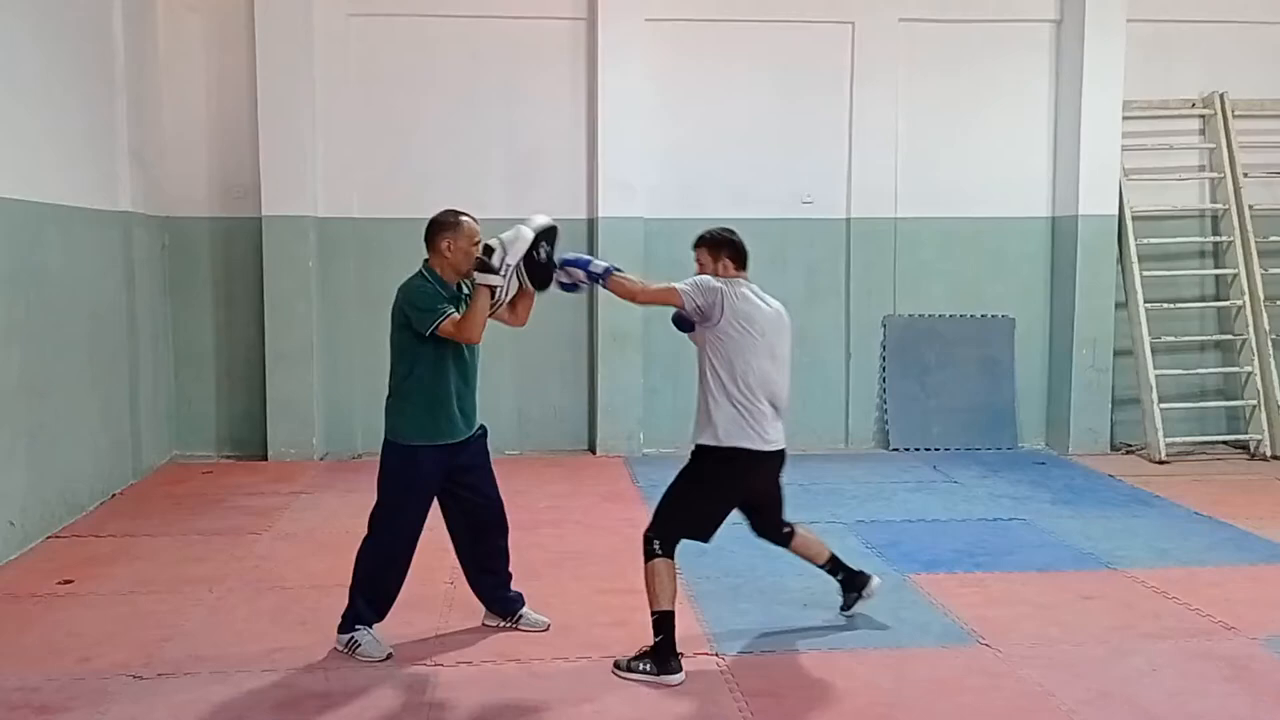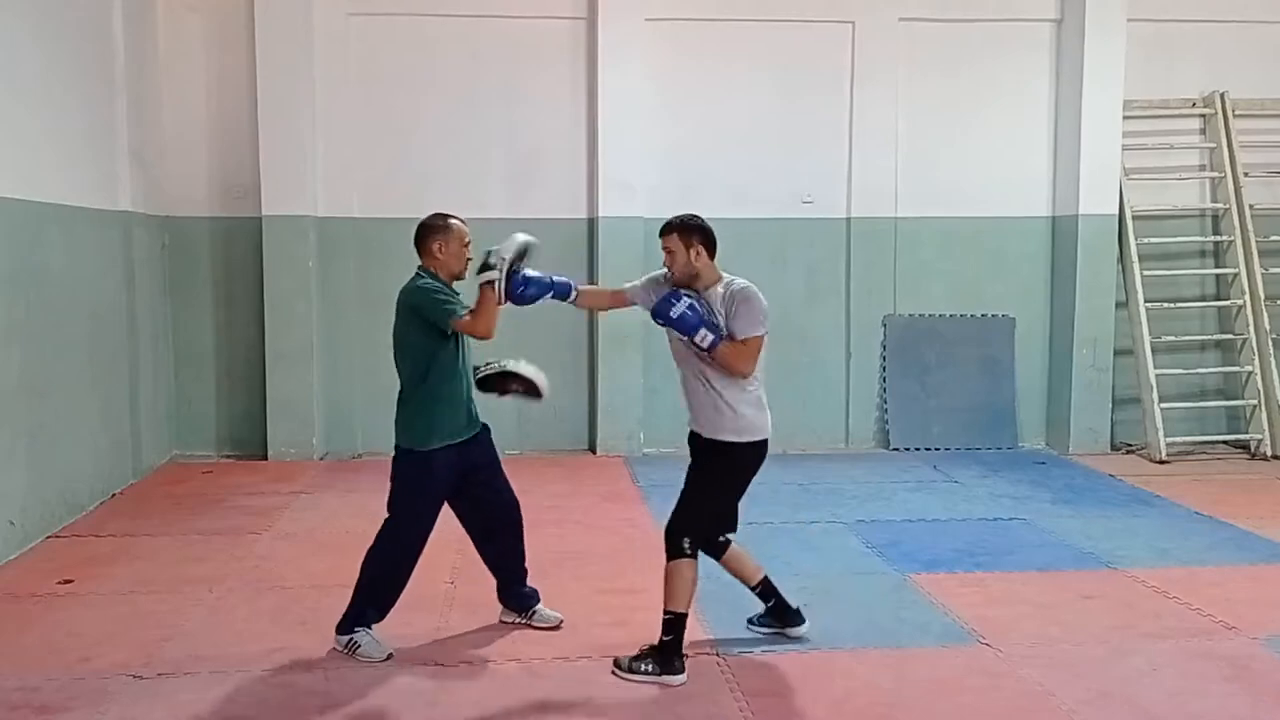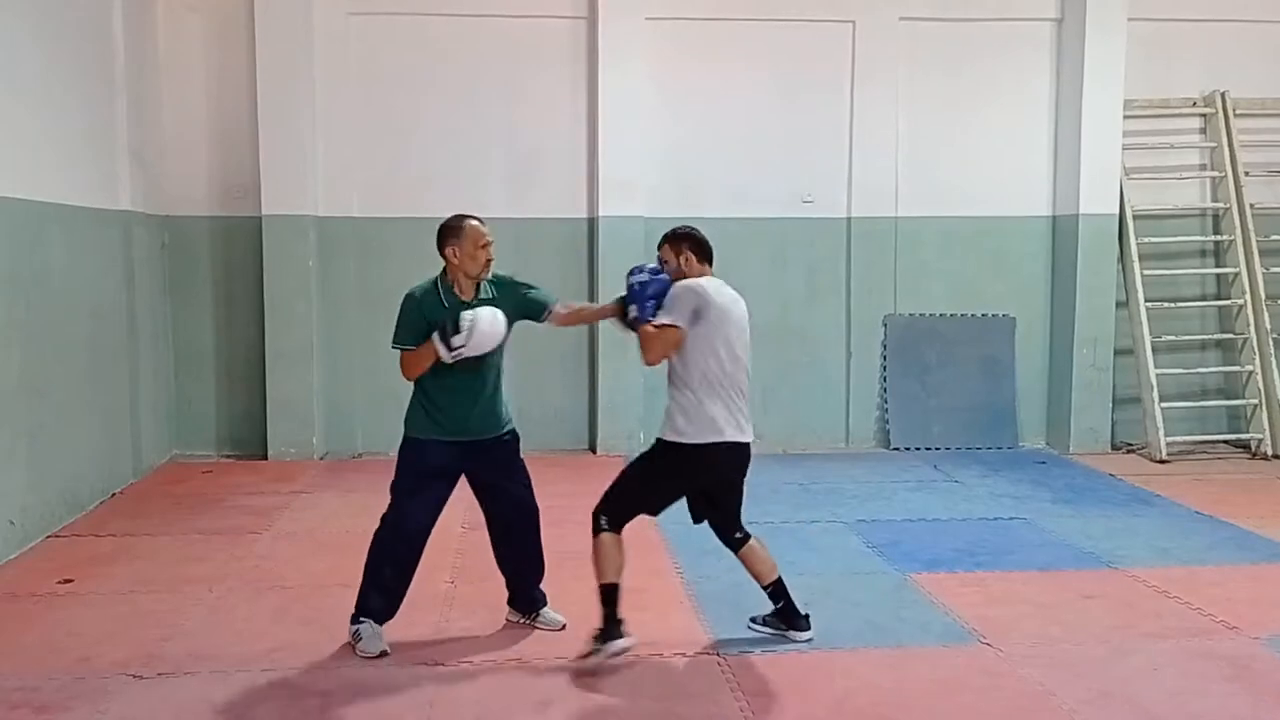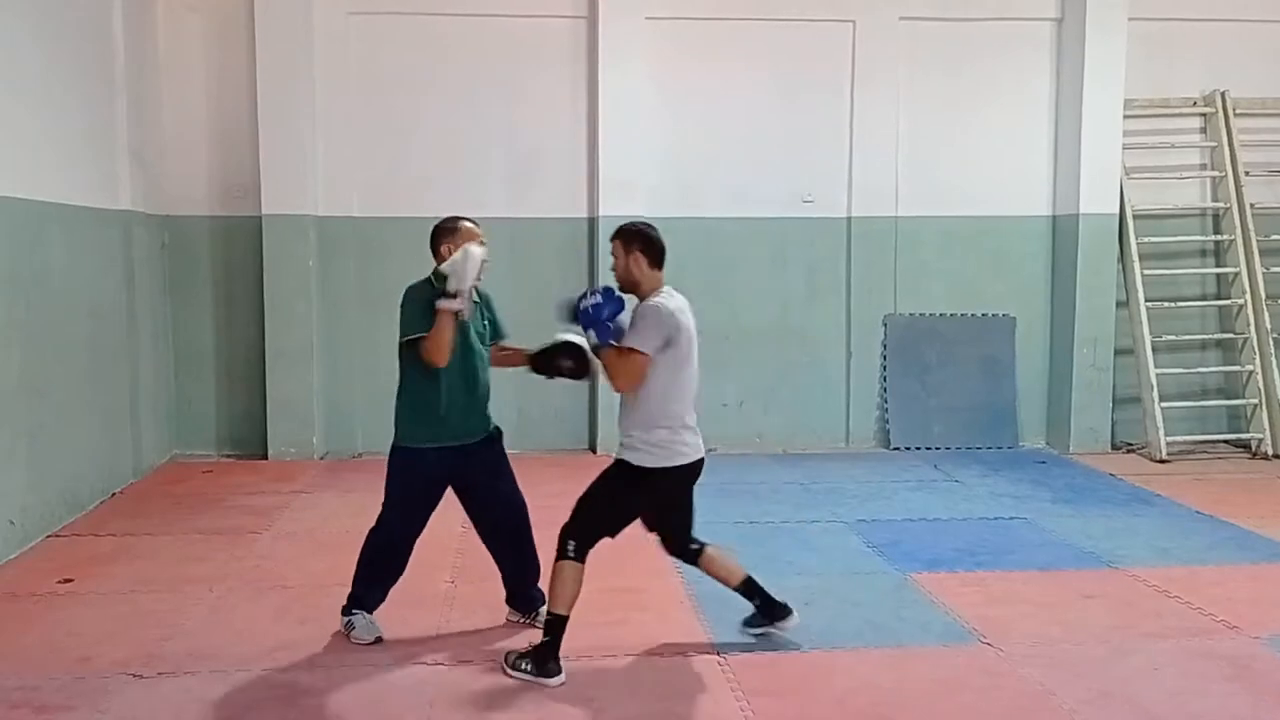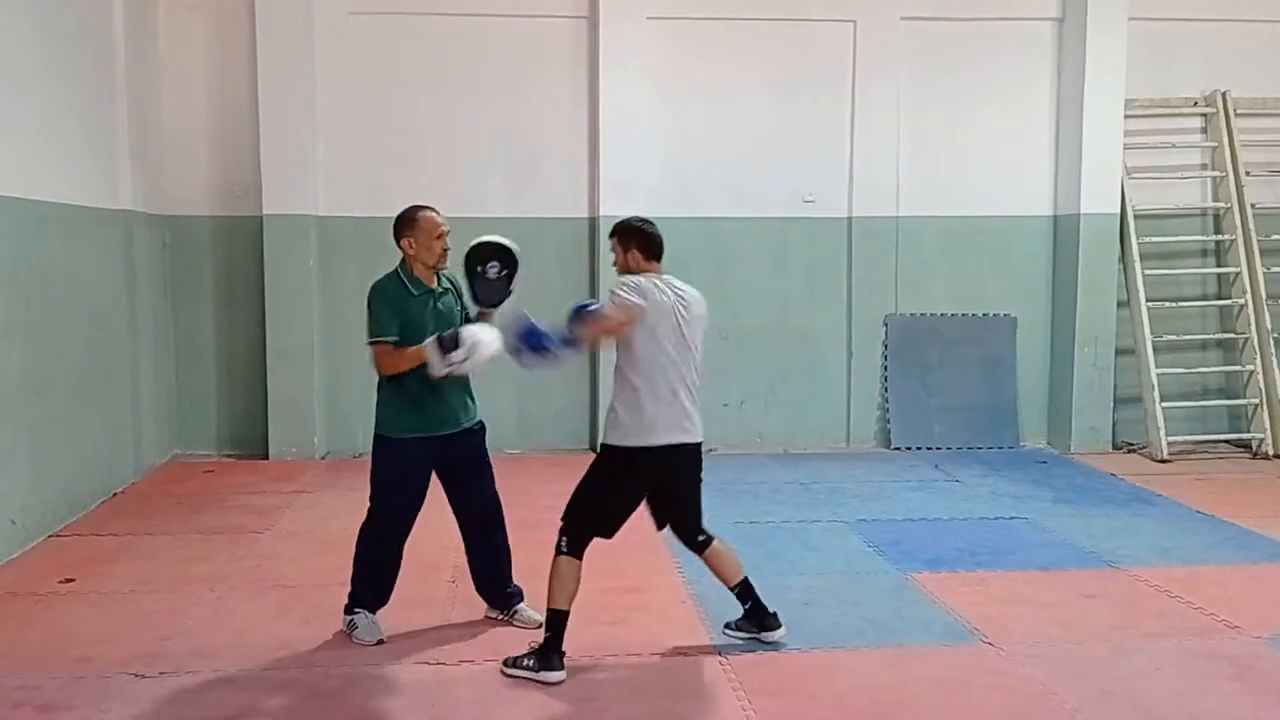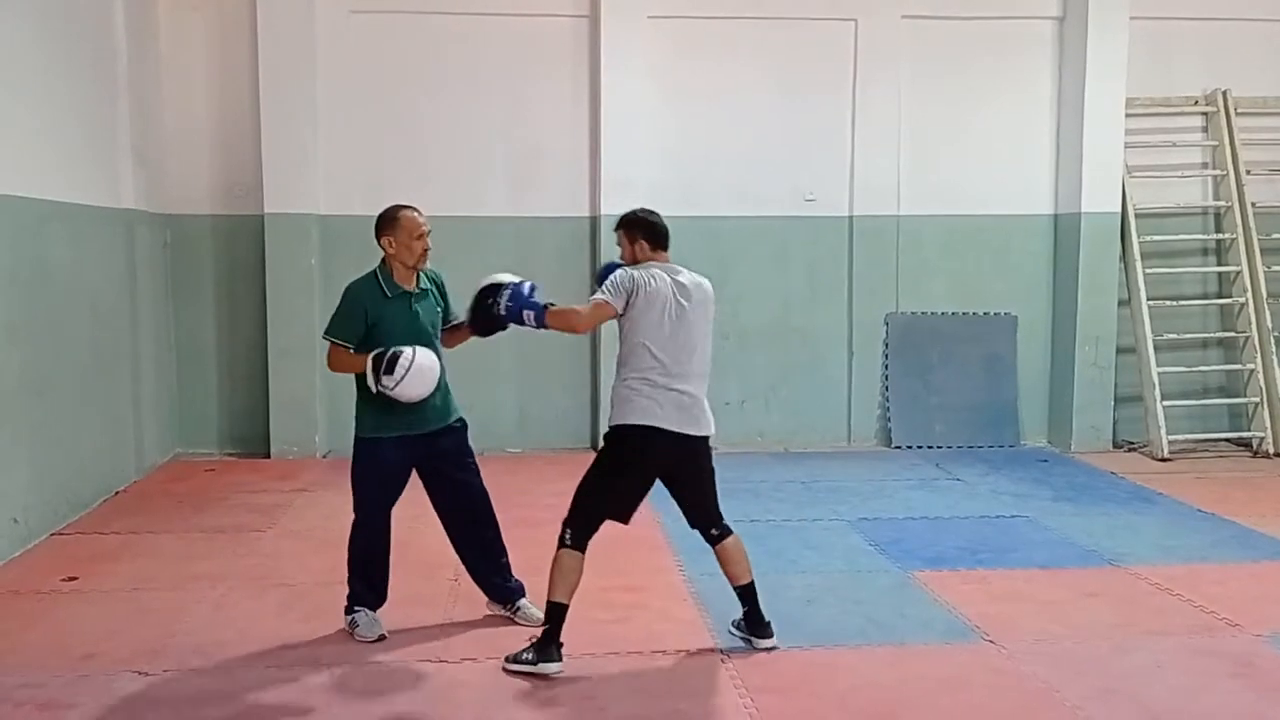
dt=0.3s
person 1, frame 1
left shoulder: (715, 292)
right shoulder: (776, 311)
left elbow: (643, 293)
left wrist: (593, 270)
left hip: (727, 450)
right hip: (767, 449)
left knee: (658, 538)
right knee: (773, 527)
left ankle: (664, 654)
right ankle: (854, 579)
person 1, frame 2
left shoulder: (744, 296)
right shoulder: (667, 285)
left elbow: (743, 364)
right elbow: (605, 298)
left wrist: (698, 331)
right wrist: (555, 288)
left hip: (740, 441)
right hip: (709, 437)
left knee: (681, 534)
right knee: (708, 536)
left ankle: (668, 653)
right ankle: (782, 612)
person 1, frame 3
left shoulder: (689, 292)
right shoulder: (731, 299)
left elbow: (653, 353)
left wrist: (643, 309)
right wrist: (650, 307)
left hip: (688, 441)
right hip: (734, 443)
left knee: (608, 515)
right knee: (732, 530)
left ankle: (611, 626)
right ankle: (791, 616)
person 1, frame 4
left shoulder: (655, 311)
right shoulder: (669, 304)
left elbow: (625, 381)
left wrist: (602, 335)
left hip: (646, 462)
right hip: (684, 457)
left knee: (574, 539)
right knee: (683, 544)
left ankle: (546, 656)
right ankle: (770, 607)
person 1, frame 5
left shoulder: (634, 289)
right shoulder: (691, 297)
left elbow: (617, 322)
left wrist: (565, 341)
right wrist: (591, 324)
left hip: (635, 445)
right hip: (685, 442)
left knee: (573, 536)
right knee: (694, 533)
left ankle: (549, 652)
right ankle: (760, 616)
person 1, frame 6
left shoulder: (631, 280)
right shoulder: (703, 288)
left elbow: (582, 321)
left wrist: (528, 309)
left hip: (636, 429)
right hip: (691, 431)
left knee: (577, 528)
right knee: (714, 527)
left ankle: (547, 644)
right ankle: (756, 622)
person 2, frame 1
left shoulder: (463, 288)
right shoulder: (417, 292)
left elbow: (516, 316)
right elbow: (469, 333)
right wrist: (487, 279)
left hip: (463, 435)
right hip: (415, 441)
left knee: (487, 521)
right knee: (393, 534)
left ankle: (502, 605)
right ankle: (355, 625)
person 2, frame 2
left shoulder: (442, 291)
right shoulder: (421, 292)
right elbow: (482, 327)
right wrist: (494, 274)
left hip: (466, 433)
right hip: (425, 444)
left knee: (501, 515)
right knee: (403, 536)
left ankle: (517, 601)
right ankle: (354, 626)
person 2, frame 3
left shoulder: (505, 290)
right shoulder: (420, 300)
left elbow: (563, 313)
right elbow: (410, 370)
left wrist: (617, 308)
right wrist: (443, 345)
left hip: (492, 435)
right hip: (430, 438)
left knee: (519, 519)
right knee: (403, 527)
left ankle: (526, 603)
right ankle: (367, 620)
person 2, frame 4
left shoulder: (479, 298)
right shoulder: (418, 296)
left elbow: (494, 353)
right elbow: (437, 356)
right wrist: (450, 303)
left hip: (477, 438)
right hip: (420, 444)
left knee: (510, 518)
right knee: (397, 529)
left ankle: (527, 602)
right ankle: (358, 609)
person 2, frame 5
left shoulder: (451, 284)
right shoulder: (386, 291)
right elbow: (388, 361)
left hip: (460, 426)
right hip: (403, 432)
left knee: (485, 514)
right knee: (388, 522)
left ankle: (503, 599)
right ankle: (361, 609)
person 2, frame 6
left shoulder: (434, 283)
right shoulder: (361, 294)
right elbow: (336, 357)
right wrist: (371, 365)
left hip: (441, 424)
right hip: (381, 432)
left knee: (472, 509)
right knee: (372, 520)
left ankle: (506, 594)
right ankle: (361, 607)
